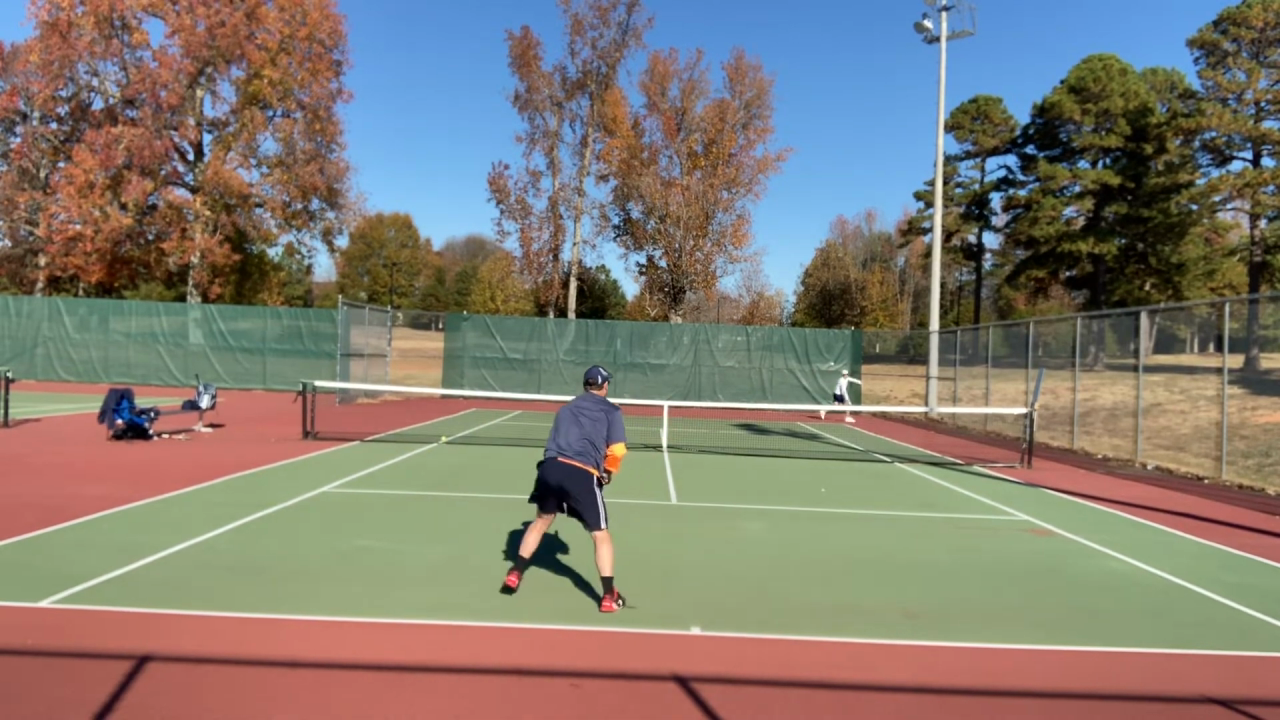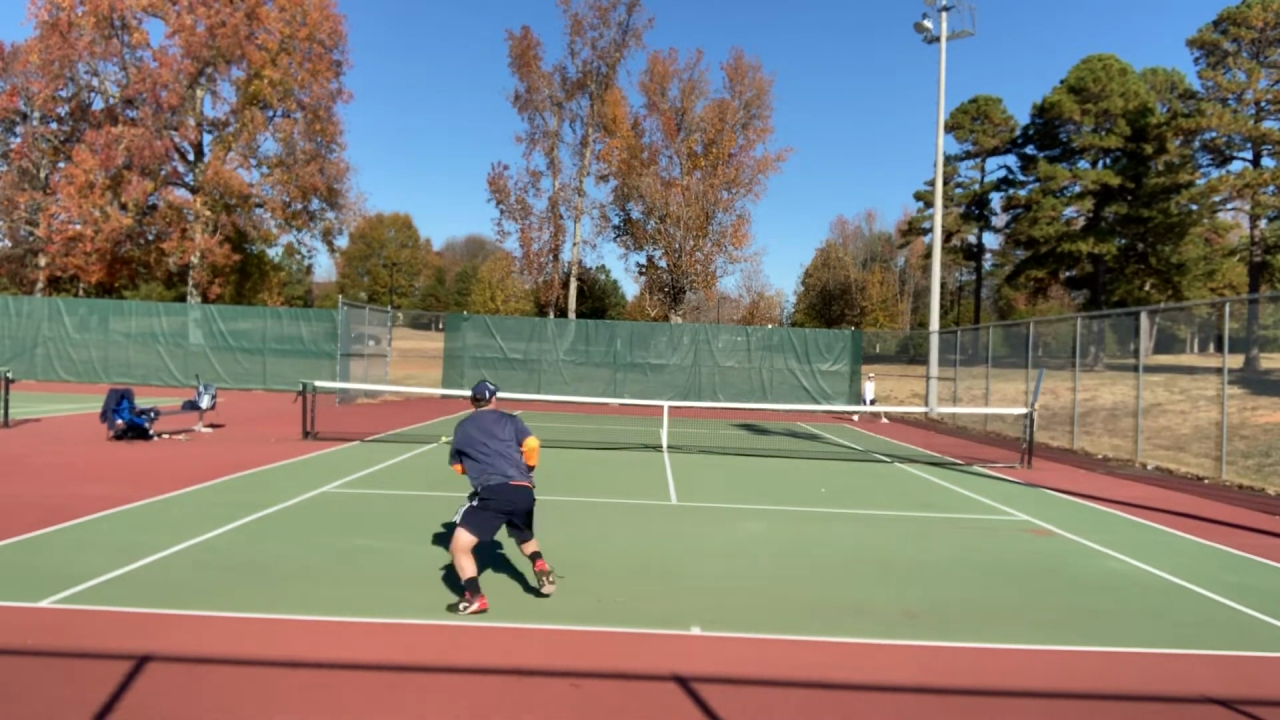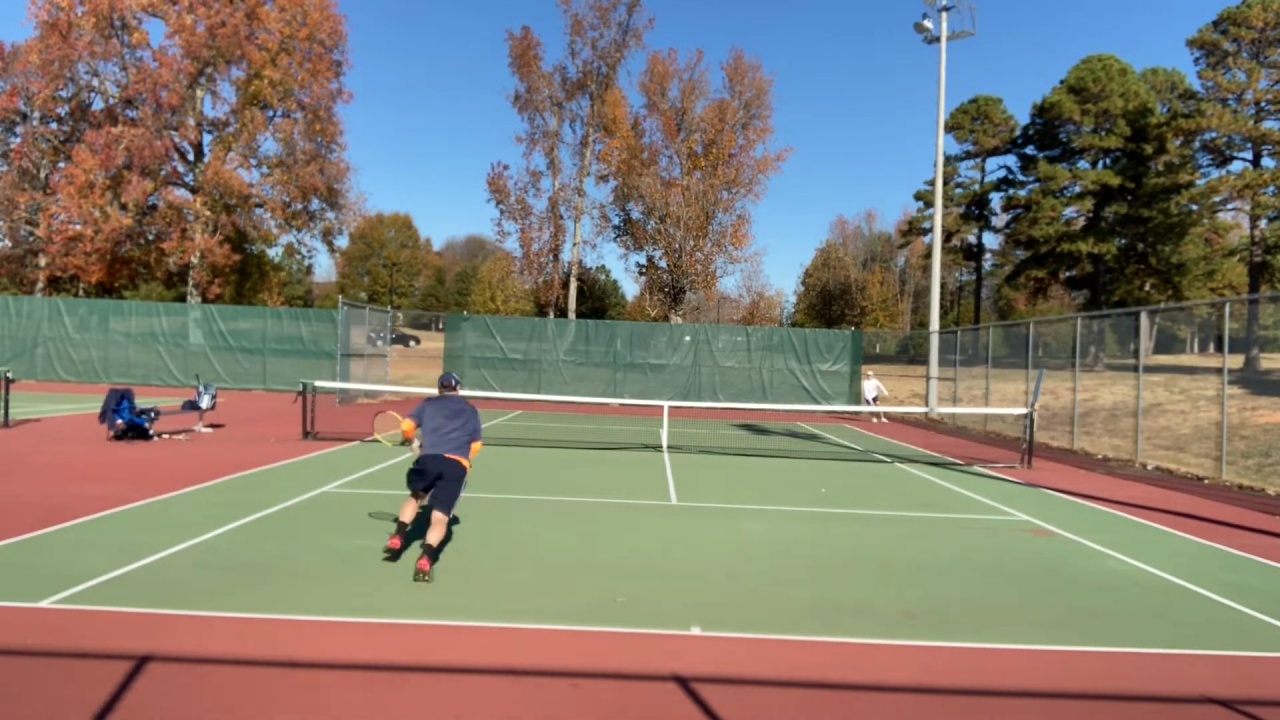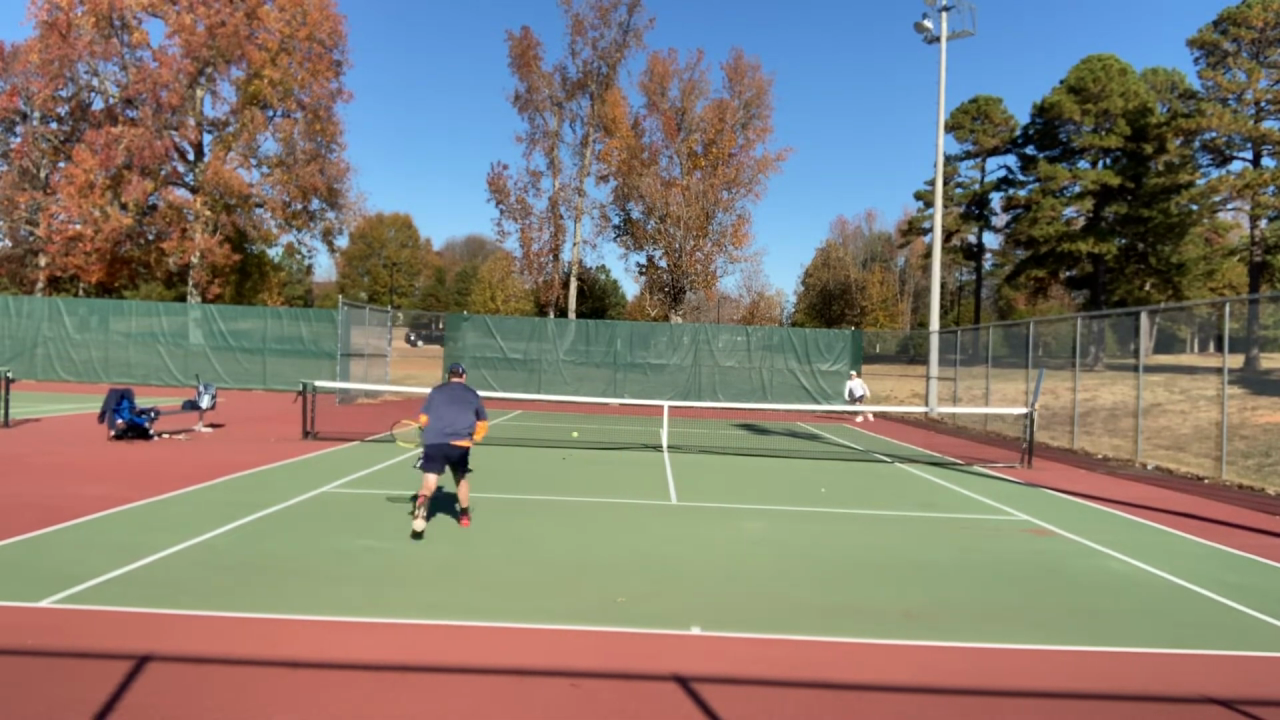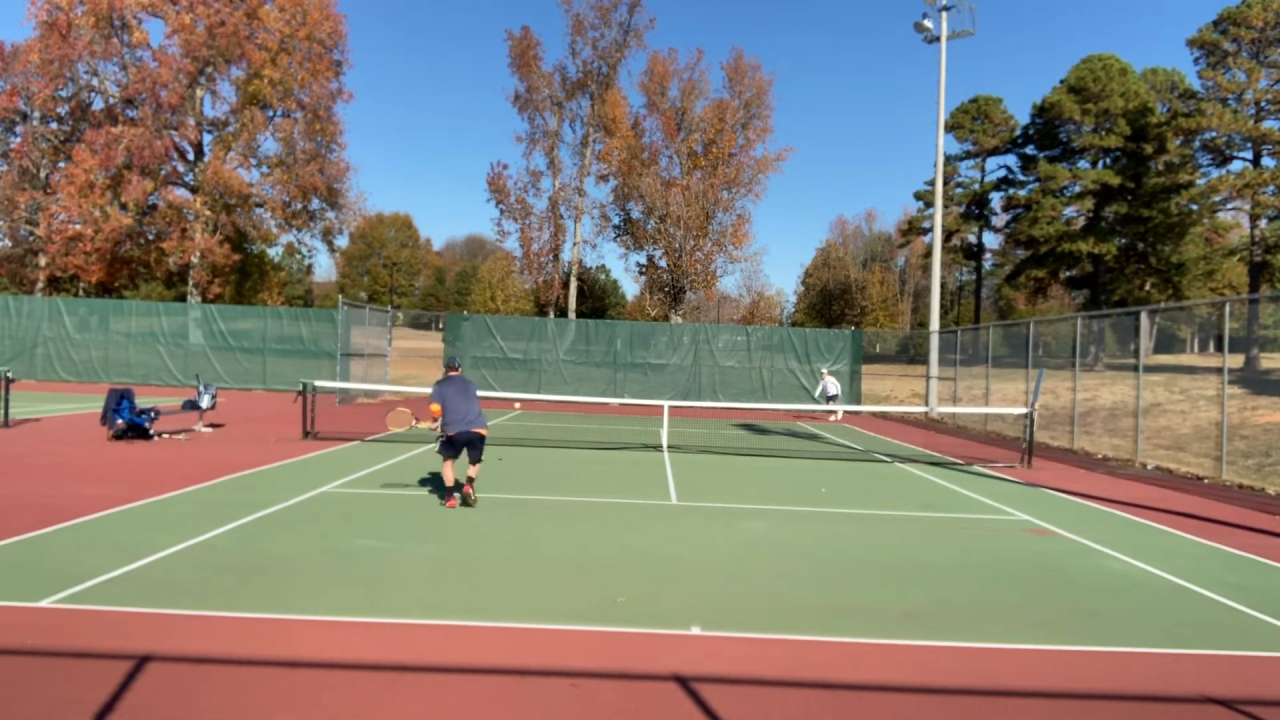
dt=0.4s
person 1, frame 1
left shoulder: (567, 408)
right shoulder: (611, 411)
right elbow: (617, 451)
right wrist: (609, 472)
left hip: (551, 467)
right hip: (582, 476)
left knee: (541, 522)
right knee: (602, 537)
left ankle: (514, 574)
right ankle: (609, 596)
person 1, frame 2
left shoulder: (462, 428)
right shoulder: (510, 420)
left elbow: (457, 467)
right elbow: (532, 445)
right wrist: (527, 470)
left hip: (490, 494)
right hip: (522, 492)
left knee: (459, 547)
right knee: (526, 541)
left ankle: (475, 596)
right ankle: (540, 567)
person 1, frame 3
left shoulder: (428, 403)
right shoulder: (471, 411)
left elbow: (407, 426)
right elbow: (475, 445)
left wrist: (414, 442)
left hip: (430, 458)
right hip: (457, 466)
left knee: (414, 498)
right knee: (439, 519)
left ankle: (398, 538)
right ankle: (425, 560)
person 1, frame 4
left shoulder: (436, 391)
right shoulder: (473, 396)
left elbow: (423, 420)
right elbow: (482, 424)
right wrist: (472, 439)
left hip: (434, 444)
right hip: (459, 445)
left knee: (429, 485)
right knee: (461, 478)
left ankle: (423, 503)
right ankle: (464, 515)
person 1, frame 5
left shoulder: (440, 385)
right shoulder: (470, 385)
left elbow: (435, 408)
left wrist: (436, 421)
left hip: (455, 431)
right hip: (478, 430)
left knee: (448, 461)
right knee: (474, 462)
left ankle: (450, 496)
right ankle: (468, 486)
